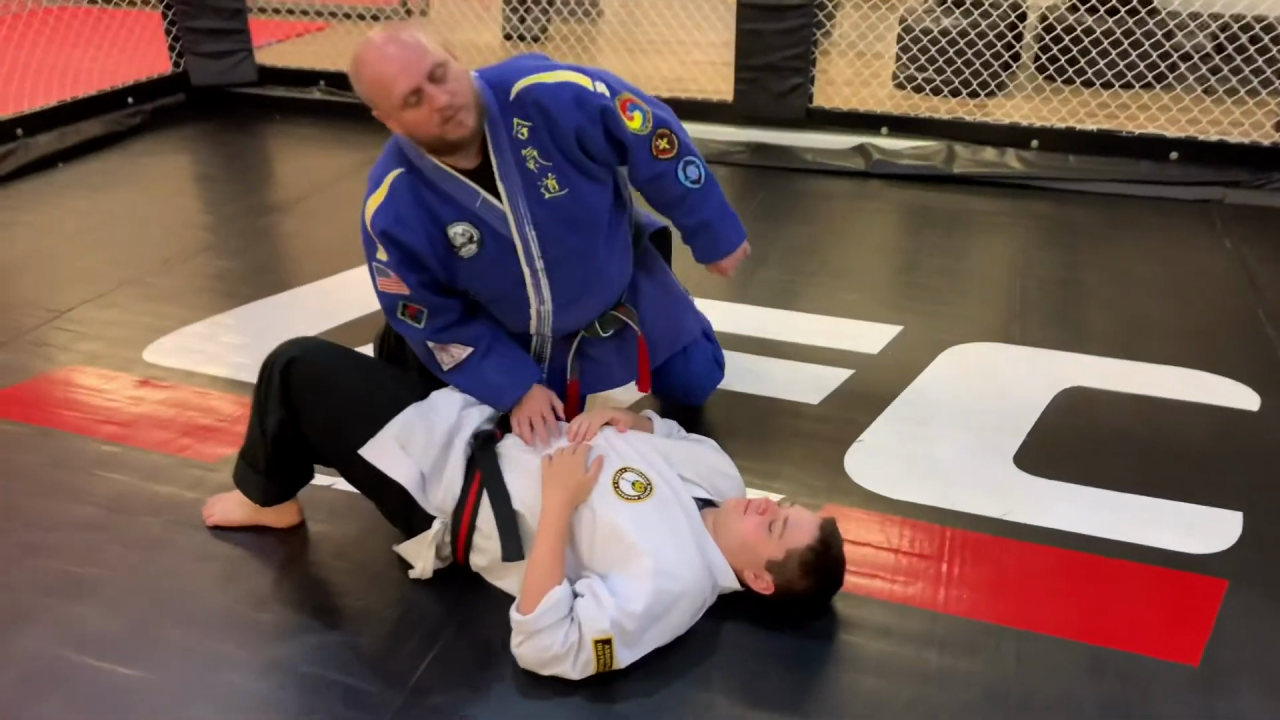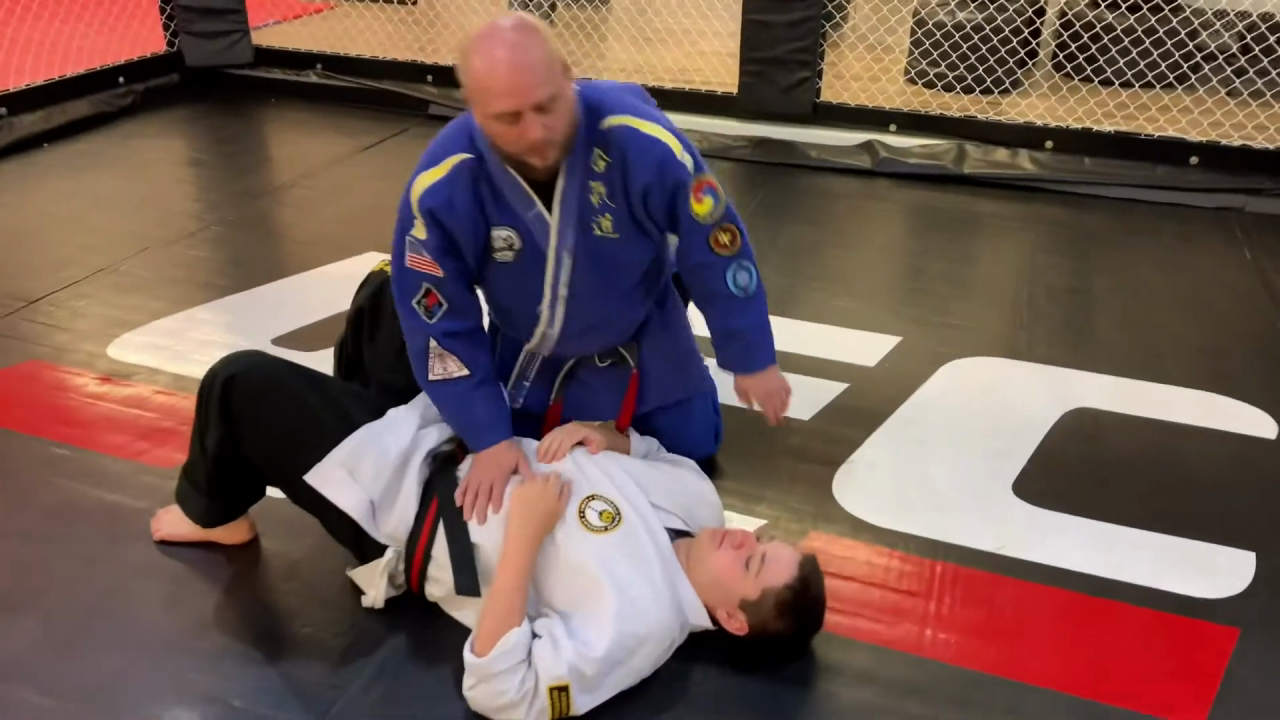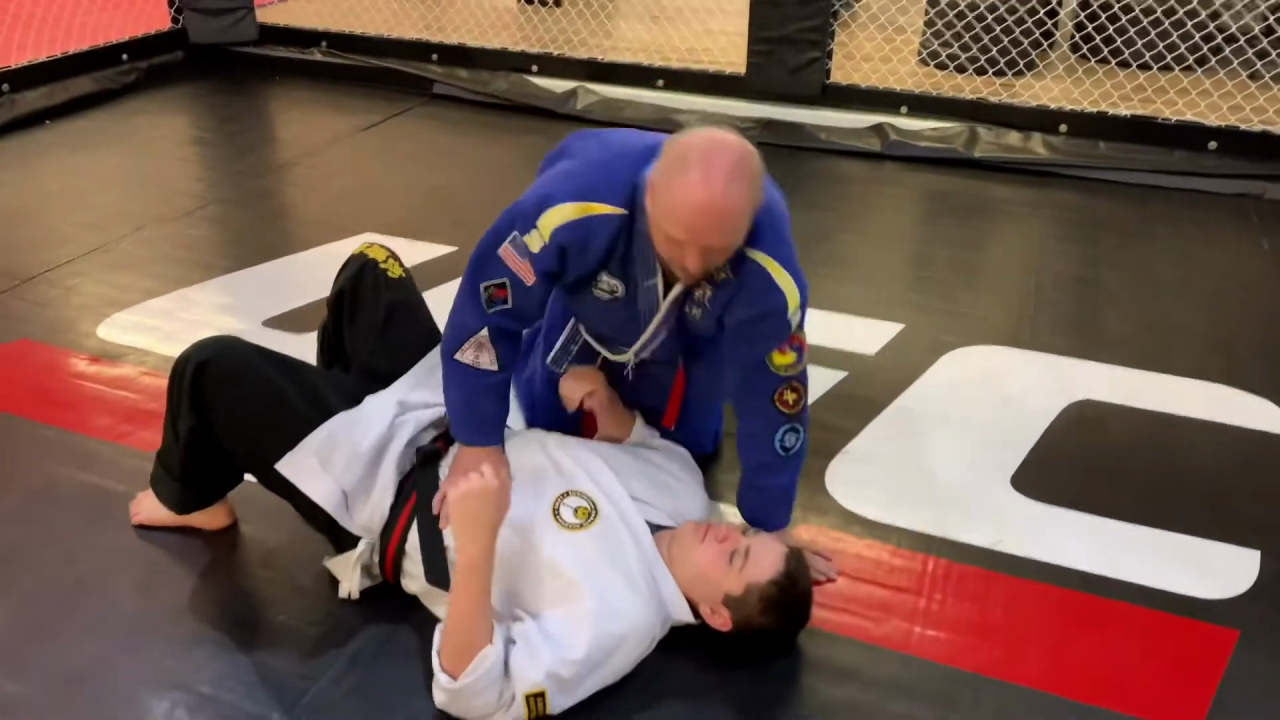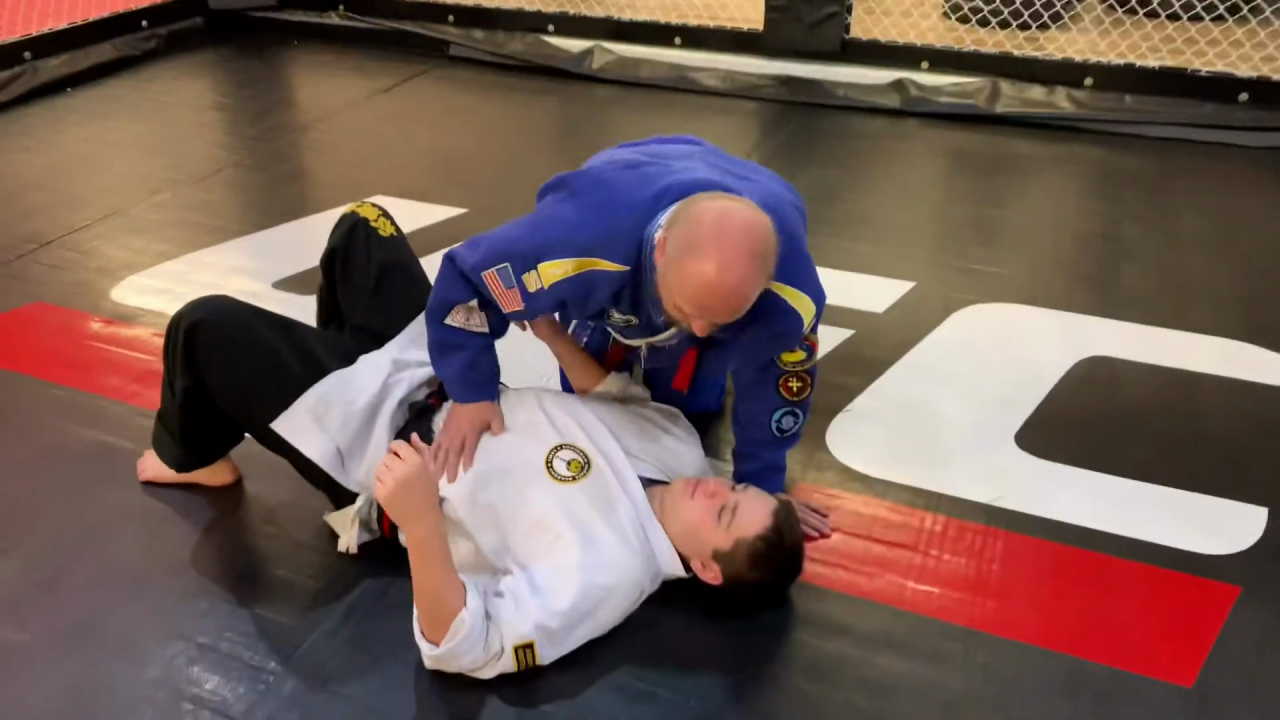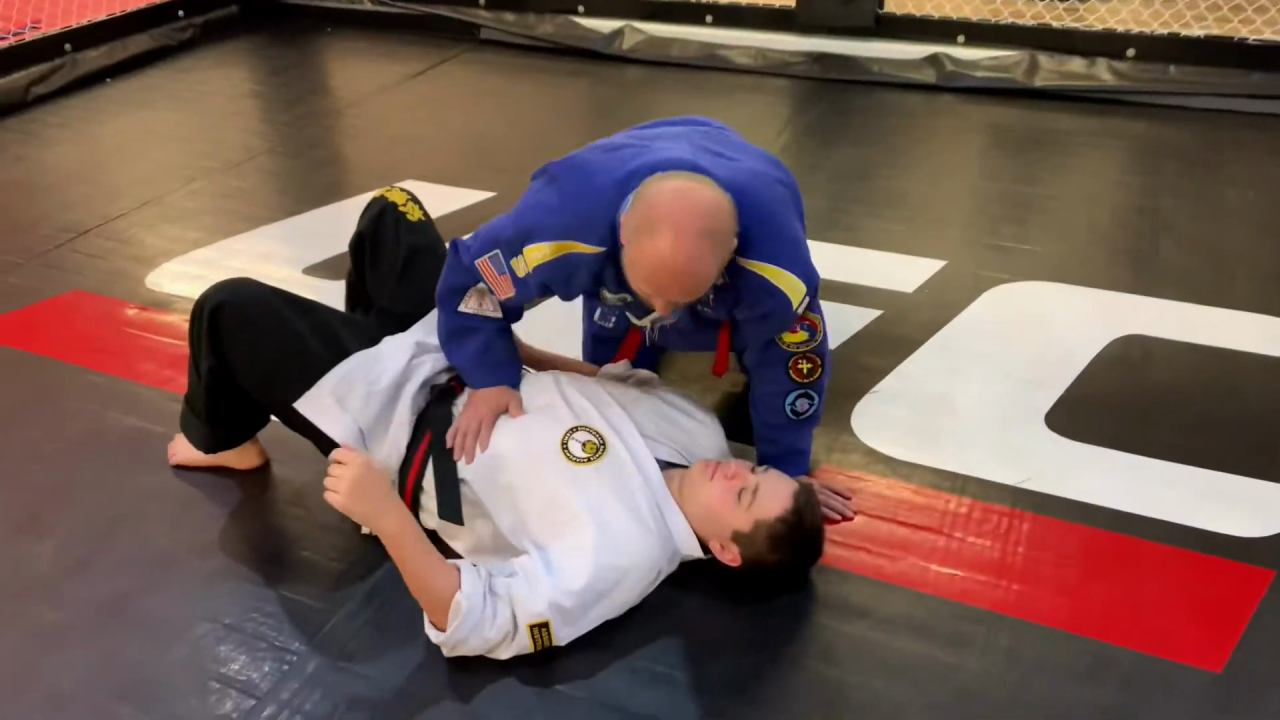
dt=0.4s
person 1, frame 1
left shoulder: (670, 583)
right shoulder: (719, 476)
left elbow: (544, 647)
right elbow: (668, 432)
left wrist: (558, 502)
right wrist: (625, 419)
left hip: (449, 489)
right hip: (498, 425)
left knee: (297, 367)
left ankle: (264, 499)
right ankle: (393, 393)
person 1, frame 2
left shoulder: (639, 622)
right shoulder: (695, 500)
right elbow: (643, 447)
left wrist: (525, 535)
right wrist: (600, 436)
left hip: (410, 523)
right hip: (462, 444)
left knee: (240, 385)
left ankle: (212, 517)
right ankle: (352, 424)
person 1, frame 3
left shoulder: (617, 621)
right shoulder: (681, 486)
right elbow: (633, 444)
left wrist: (472, 540)
right wrist: (602, 394)
left hip: (387, 501)
right hip: (447, 427)
left knee: (212, 368)
right knee: (371, 266)
left ankle: (190, 500)
right ankle: (336, 399)
person 1, frame 4
left shoulder: (606, 572)
right shoulder: (678, 448)
left elbow: (458, 646)
right elbow: (614, 399)
left wrist: (417, 520)
right wrist: (551, 330)
left hip: (380, 448)
right hip: (442, 385)
left knee: (205, 328)
right knee: (363, 225)
left ankle: (194, 458)
right ankle: (337, 360)
person 1, frame 5
left shoulder: (623, 554)
right shoulder: (698, 431)
left elbow: (473, 625)
left wrist: (381, 512)
right wrist: (514, 348)
left hip: (408, 435)
right hip: (466, 371)
left knee: (229, 309)
right knee: (391, 209)
left ankle: (222, 441)
right ankle: (366, 342)
person 2, frame 1
left shoulder: (545, 96)
right shoulder: (393, 207)
left elbow: (655, 144)
right elbow: (440, 323)
left wrist: (716, 236)
right wrist: (514, 390)
left hip: (626, 291)
right hip: (528, 346)
left knee: (694, 385)
right knee: (541, 448)
person 2, frame 2
left shoulder: (636, 138)
right shoulder: (442, 186)
left elbow: (716, 246)
right elbow: (436, 322)
left wrist: (751, 359)
right wrist: (486, 439)
left hip: (640, 342)
right hip: (525, 355)
left knee: (690, 454)
right knee: (518, 480)
person 2, frame 3
left shoulder: (767, 269)
right shoulder: (578, 204)
left elbow: (772, 391)
right elbow: (486, 302)
left wrist: (767, 525)
right wrist: (478, 438)
right hip: (583, 329)
left knee: (692, 452)
person 2, frame 4
left shoulder: (788, 289)
right shoulder: (578, 241)
left elbow: (775, 388)
right elbow: (463, 283)
left wrist: (759, 491)
right wrist: (472, 395)
left knee: (693, 413)
person 2, frame 5
left shoulder: (774, 263)
right shoulder: (563, 222)
left elbow: (790, 369)
right elbow: (473, 276)
left wrist: (785, 472)
right wrist: (489, 380)
left knee: (798, 369)
